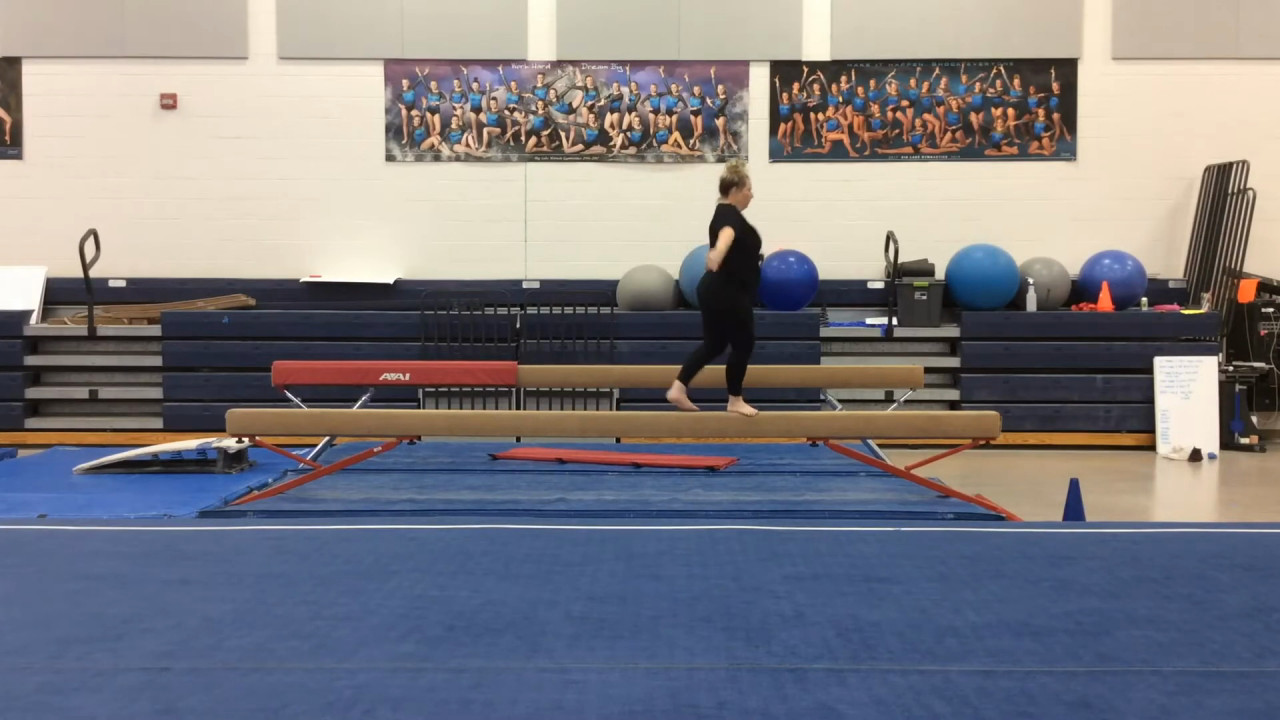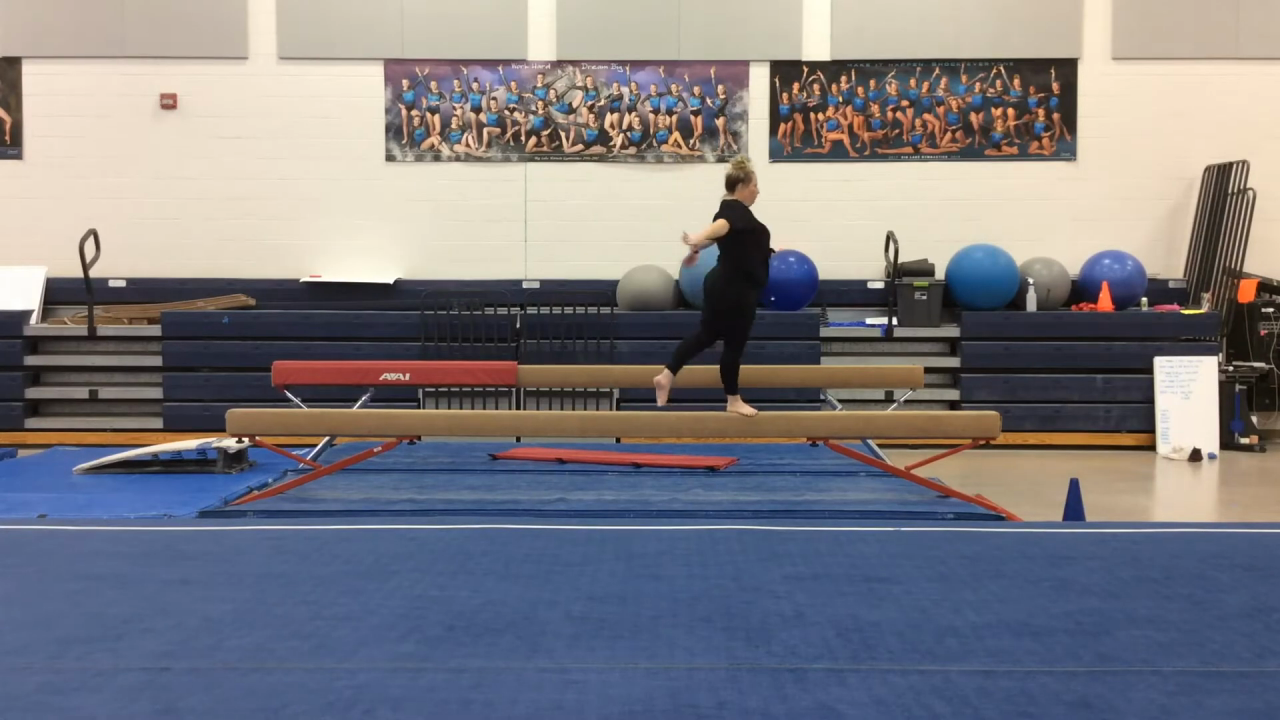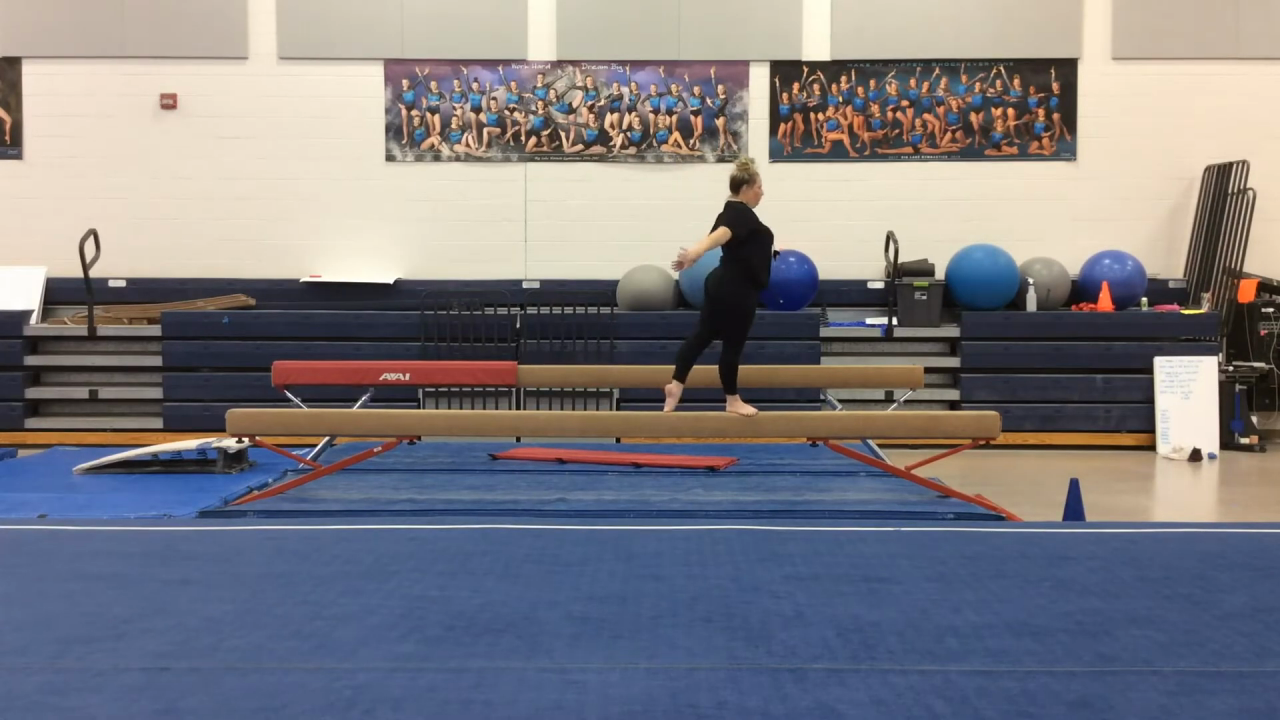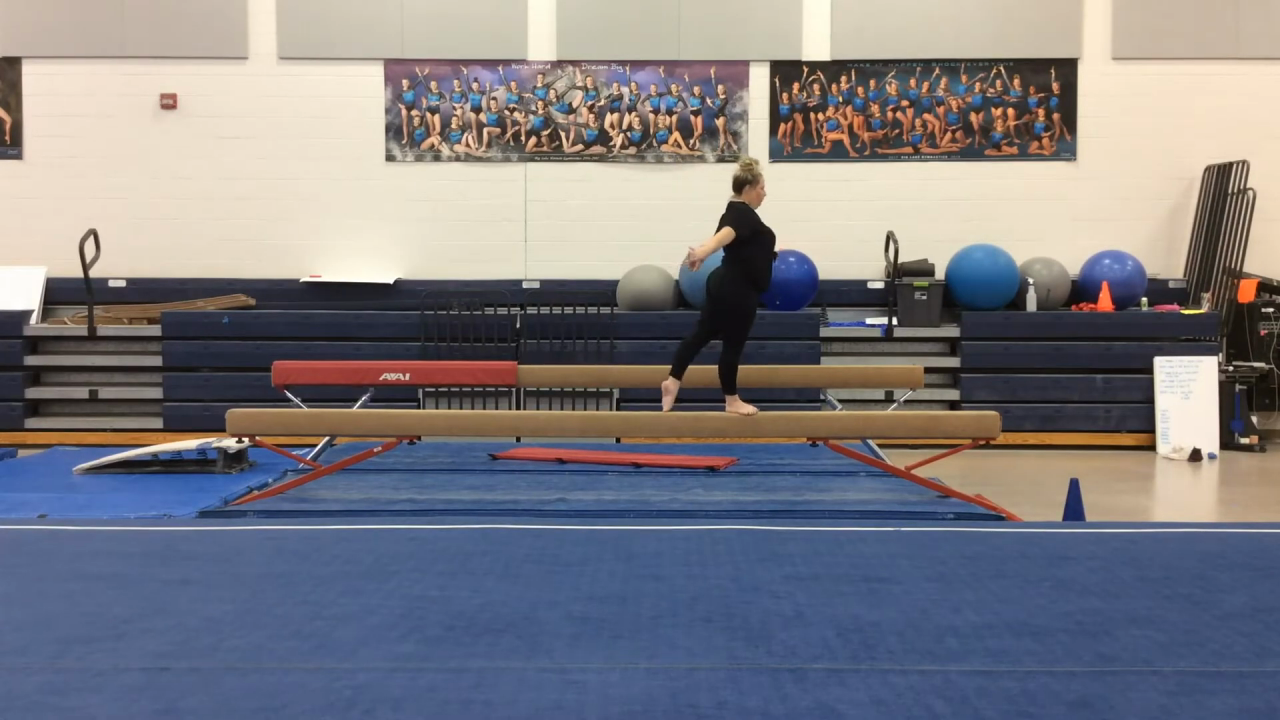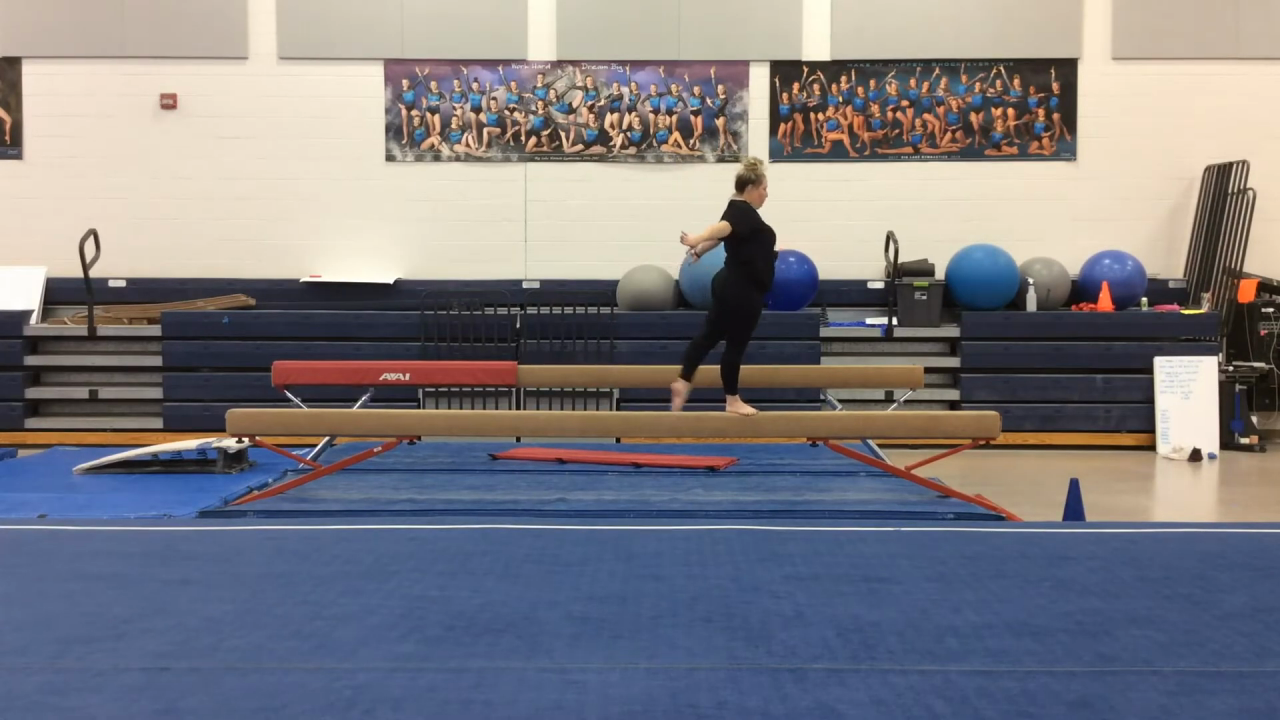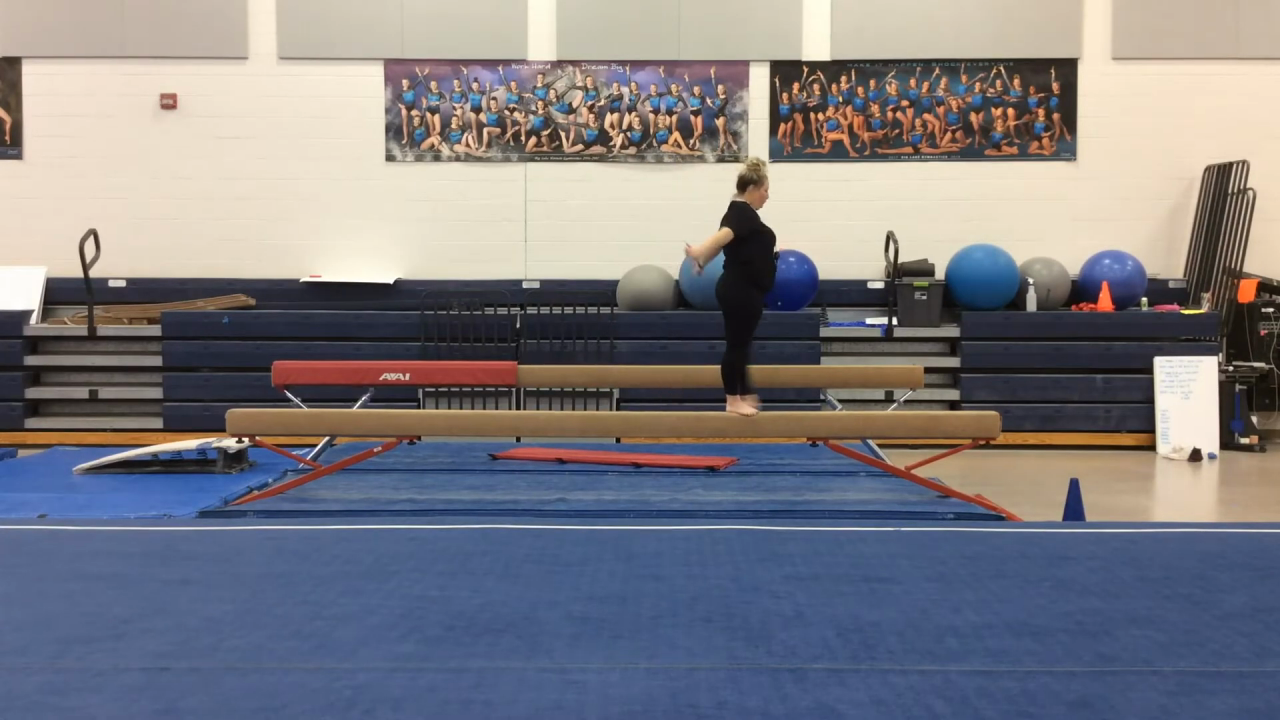
dt=0.2s
person 1, frame 1
left shoulder: (725, 215)
right shoulder: (729, 215)
right elbow: (726, 235)
right wrist: (718, 254)
left hip: (717, 291)
right hip: (727, 294)
left knee: (713, 345)
right knee: (743, 346)
left ankle: (678, 389)
right ankle: (735, 401)
person 1, frame 2
left shoulder: (731, 210)
right shoulder: (736, 210)
left elbow: (715, 234)
right elbow: (718, 227)
left wrist: (696, 250)
right wrist: (696, 241)
left hip: (720, 284)
right hip: (735, 289)
left knee: (705, 335)
right knee: (734, 344)
left ankle: (667, 376)
right ankle: (733, 400)
person 1, frame 3
left shoulder: (733, 212)
right shoulder: (741, 214)
left elbow: (716, 236)
right elbow: (720, 234)
left wrist: (694, 254)
right wrist: (695, 252)
left hip: (721, 284)
right hip: (736, 291)
left knee: (703, 334)
right knee: (733, 345)
left ankle: (676, 384)
right ankle: (733, 401)
person 1, frame 4
left shoulder: (737, 212)
right shoulder: (743, 214)
left elbow: (722, 237)
right elbow: (725, 235)
left wrist: (700, 256)
right wrist: (702, 252)
left hip: (723, 284)
right hip: (738, 291)
left knee: (703, 332)
right knee: (733, 344)
left ankle: (672, 381)
right ankle: (732, 400)
person 1, frame 5
left shoulder: (738, 211)
right shoulder: (742, 212)
left elbow: (720, 235)
right elbow: (721, 228)
left wrist: (698, 251)
right wrist: (697, 239)
left hip: (729, 286)
right hip: (742, 291)
left knee: (710, 335)
right knee: (735, 344)
left ankle: (683, 382)
right ankle: (732, 400)
person 1, frame 6
left shoulder: (741, 214)
right shoulder: (744, 215)
left elbow: (726, 237)
right elbow: (725, 233)
left wrist: (704, 258)
right wrist: (701, 250)
left hip: (739, 291)
right hip: (740, 292)
left knee: (738, 343)
right knee: (737, 345)
left ankle: (744, 394)
right ankle: (734, 399)
